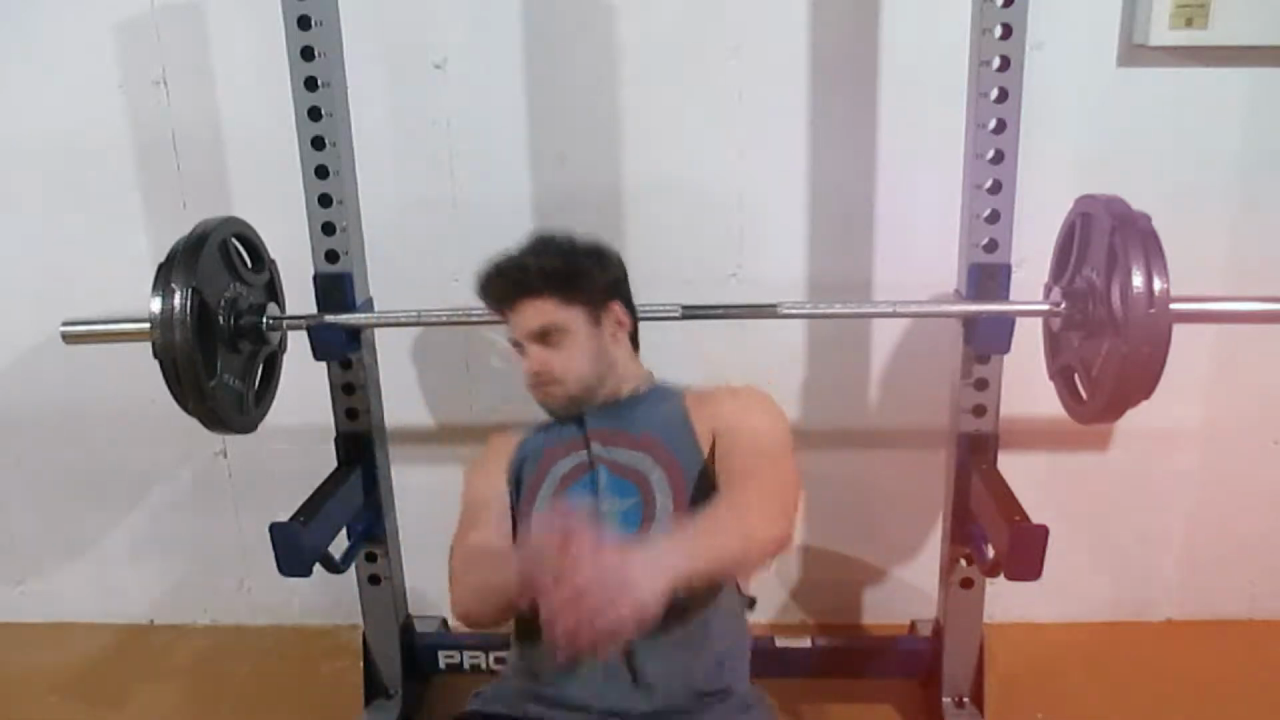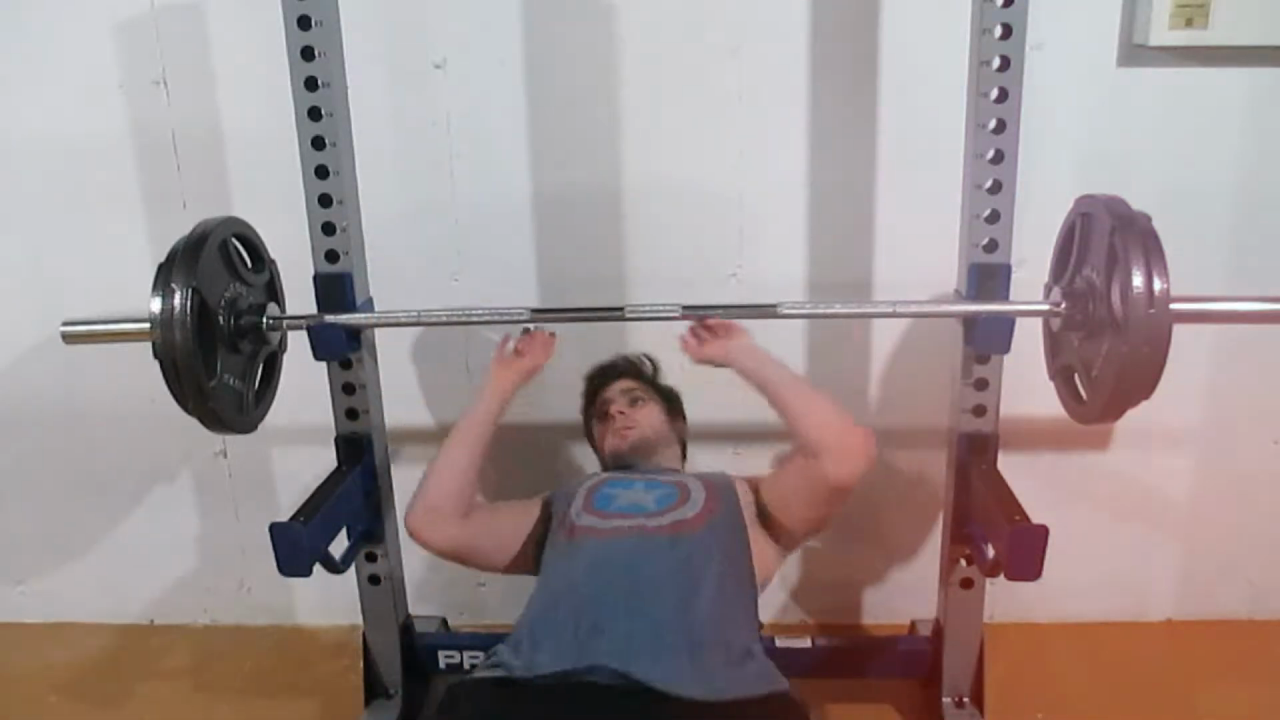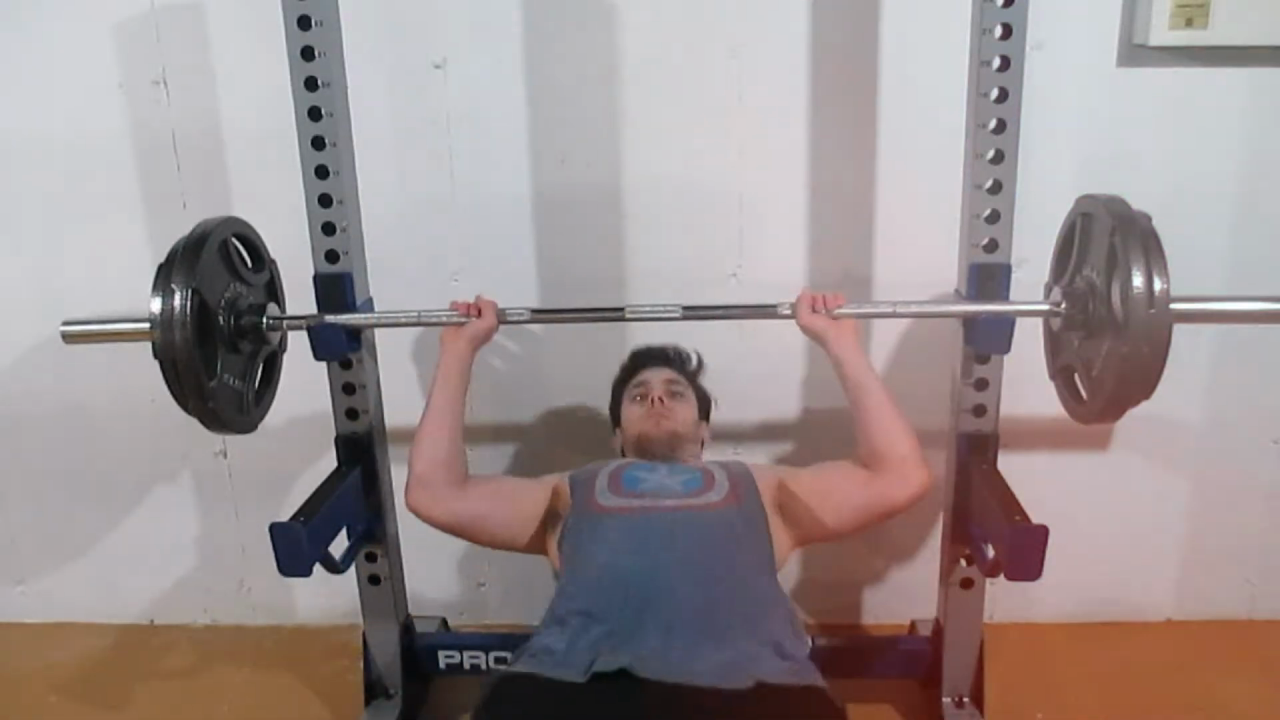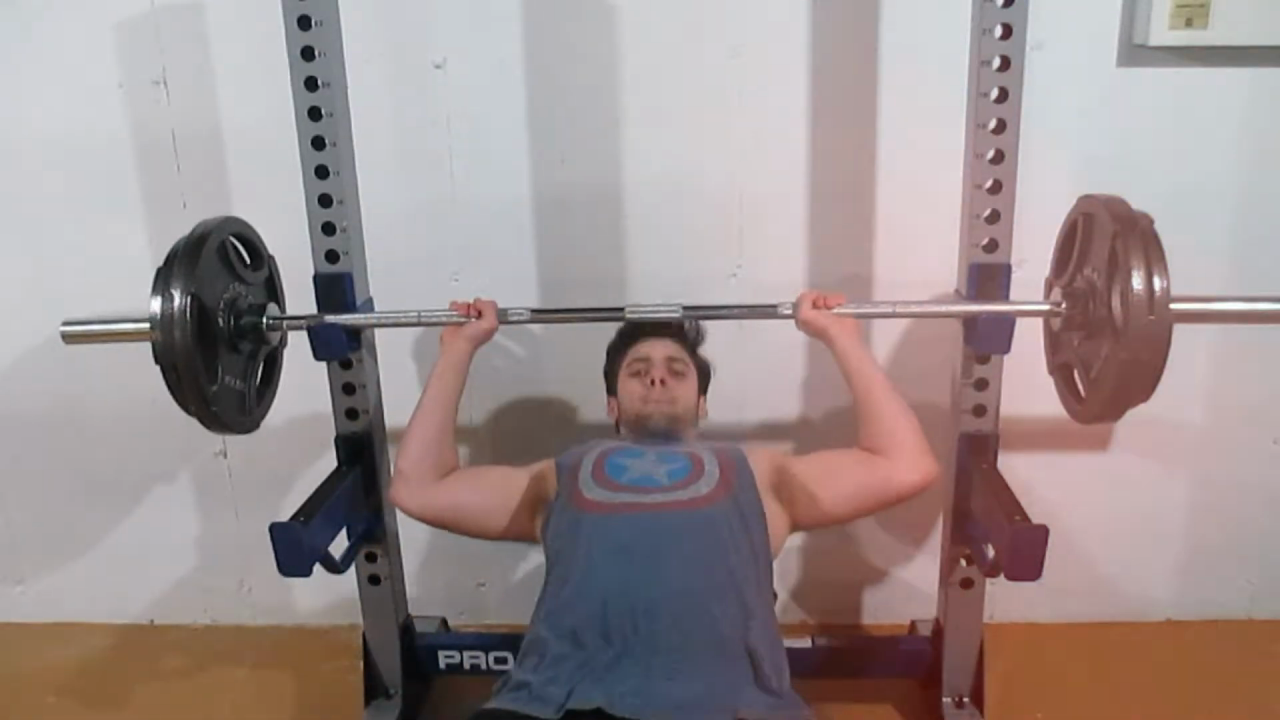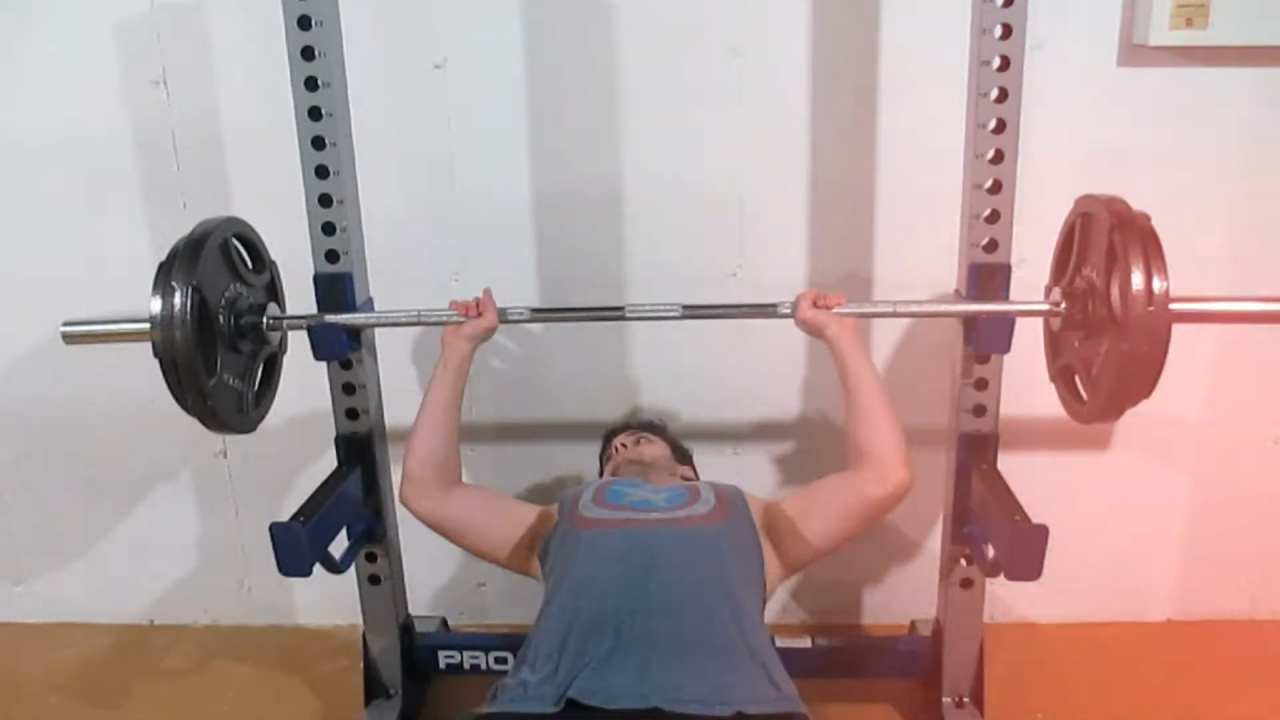
dt=0.5s
person 1, frame 1
left shoulder: (726, 416)
right shoulder: (508, 454)
left elbow: (764, 516)
right elbow: (471, 598)
left wrist: (653, 560)
right wrist: (533, 562)
person 1, frame 2
left shoulder: (739, 501)
right shoulder: (558, 508)
left elbow: (845, 455)
right elbow: (434, 521)
left wrist: (746, 356)
right wrist: (501, 386)
person 1, frame 3
left shoulder: (757, 489)
right shoulder: (571, 495)
left elbow: (900, 478)
right elbow: (434, 493)
left wrist: (840, 344)
right wrist: (459, 350)
person 1, frame 4
left shoulder: (752, 472)
right shoulder: (561, 476)
left elbow: (905, 466)
right elbow: (417, 486)
left wrist: (841, 336)
right wrist: (458, 349)
person 1, frame 5
left shoulder: (747, 517)
right shoulder: (559, 522)
left elbow: (883, 476)
right elbow: (427, 488)
left wrist: (841, 337)
right wrist: (459, 349)
